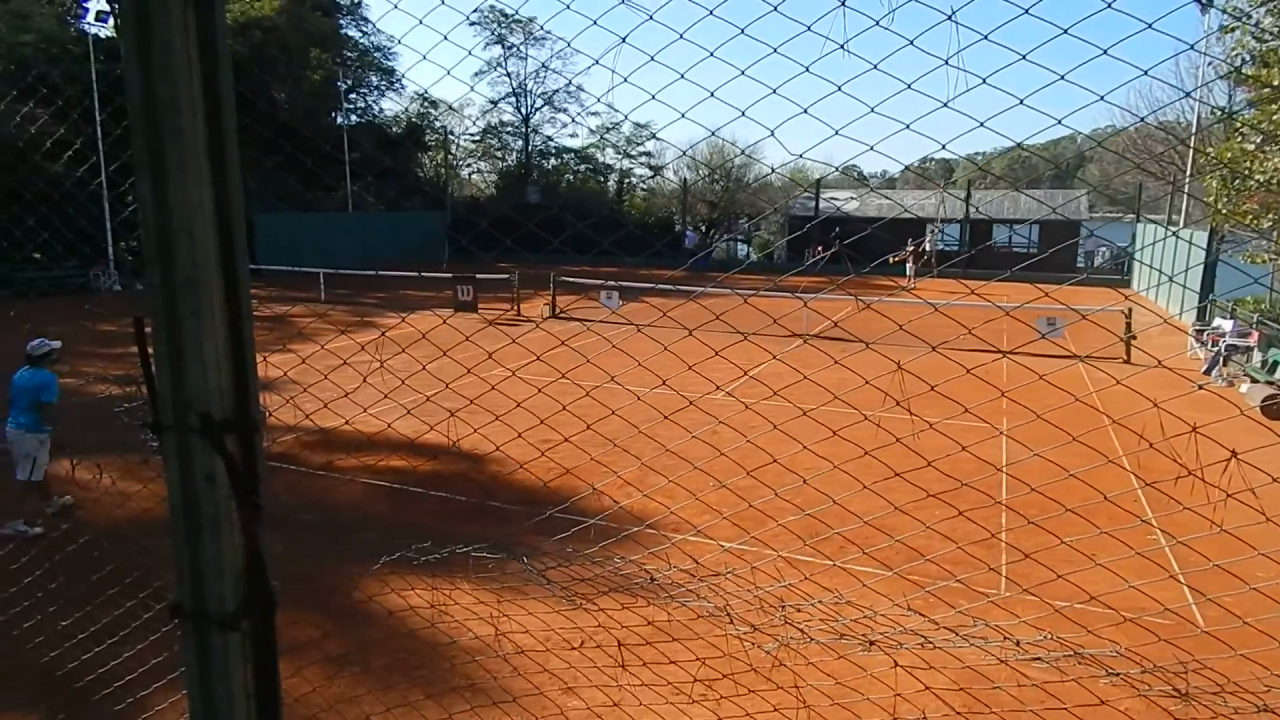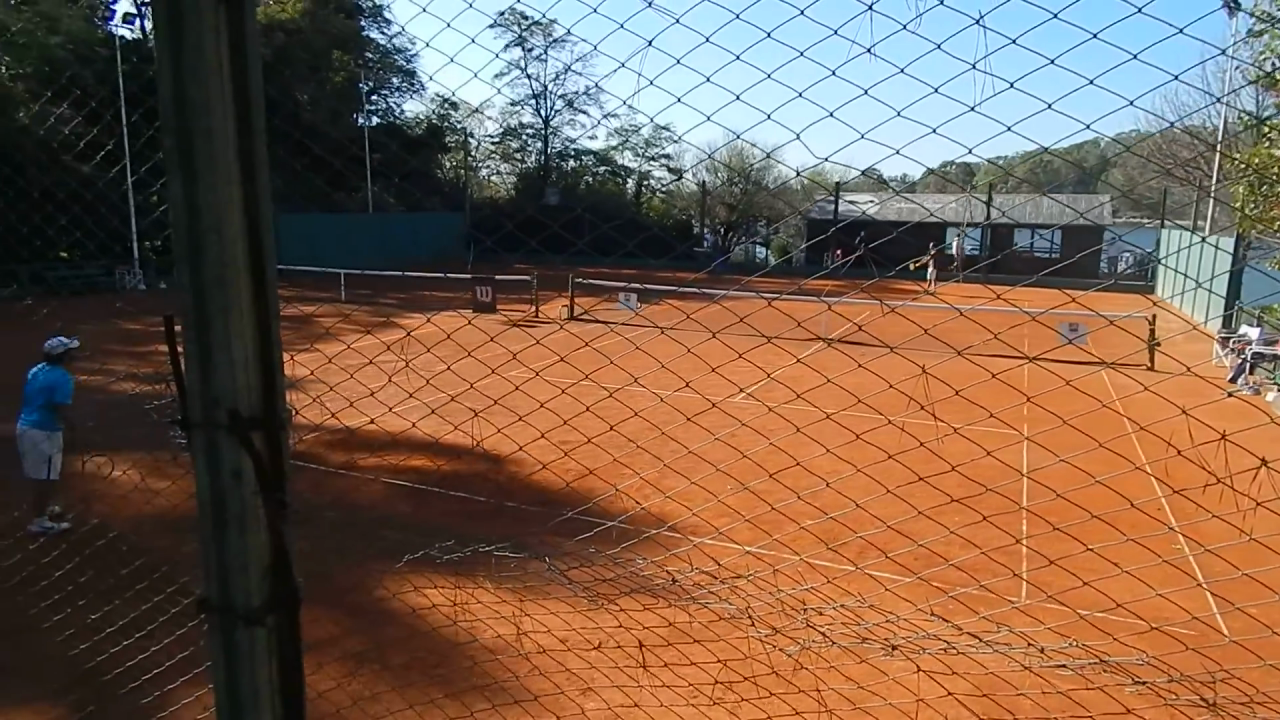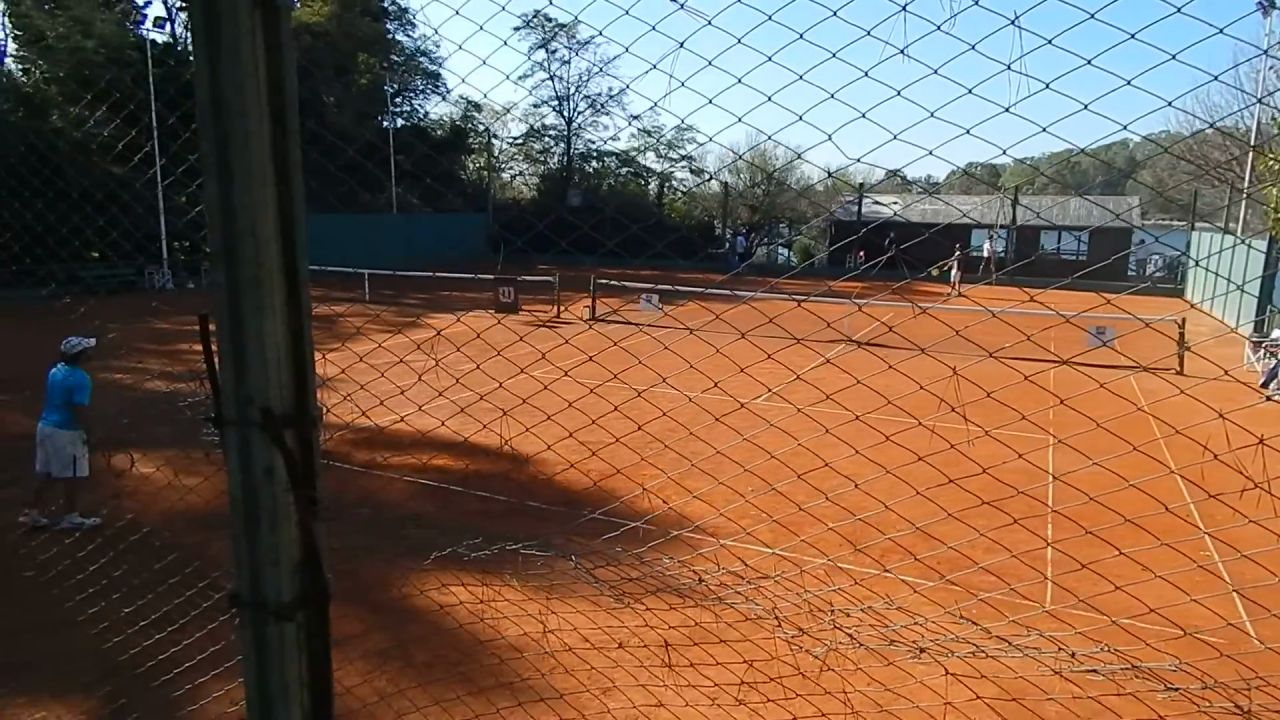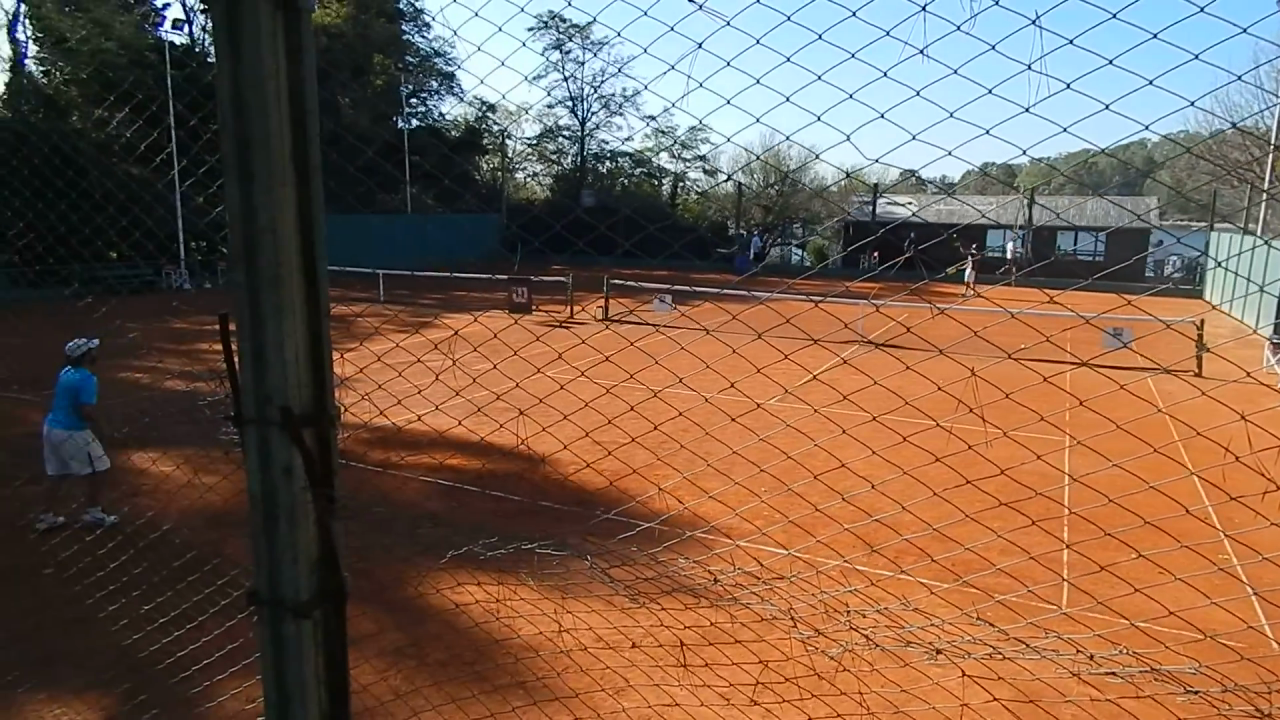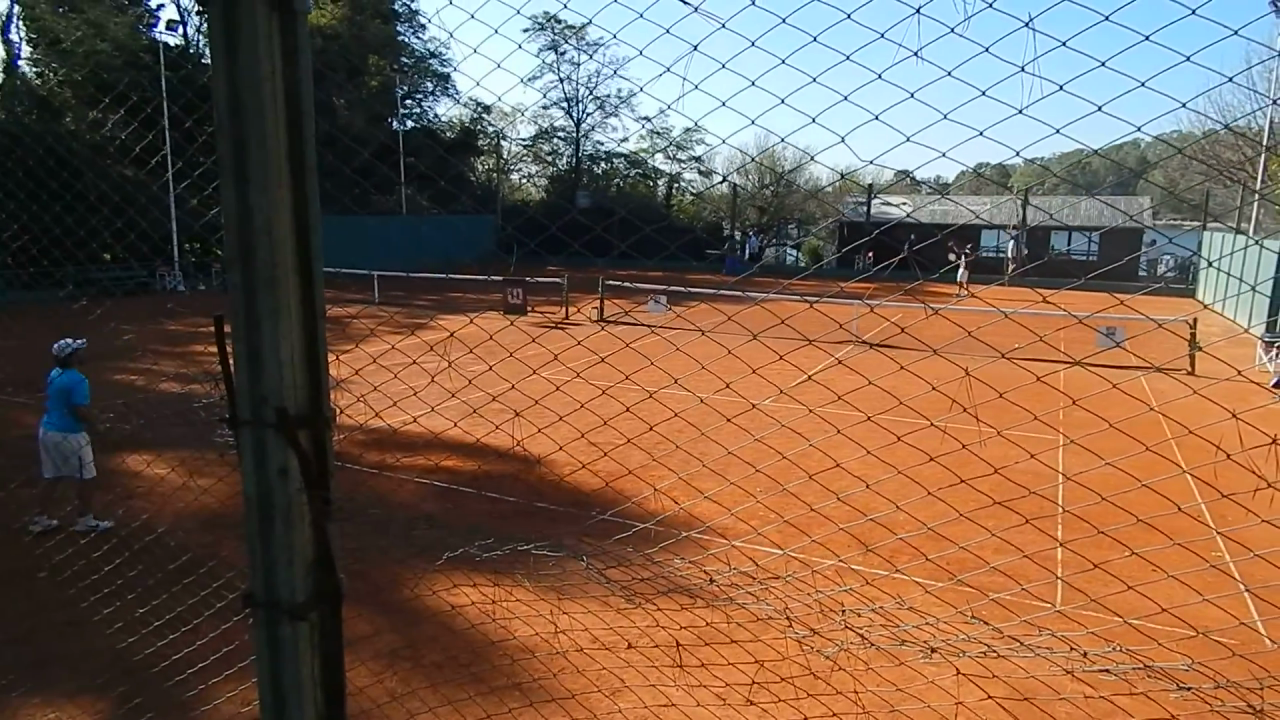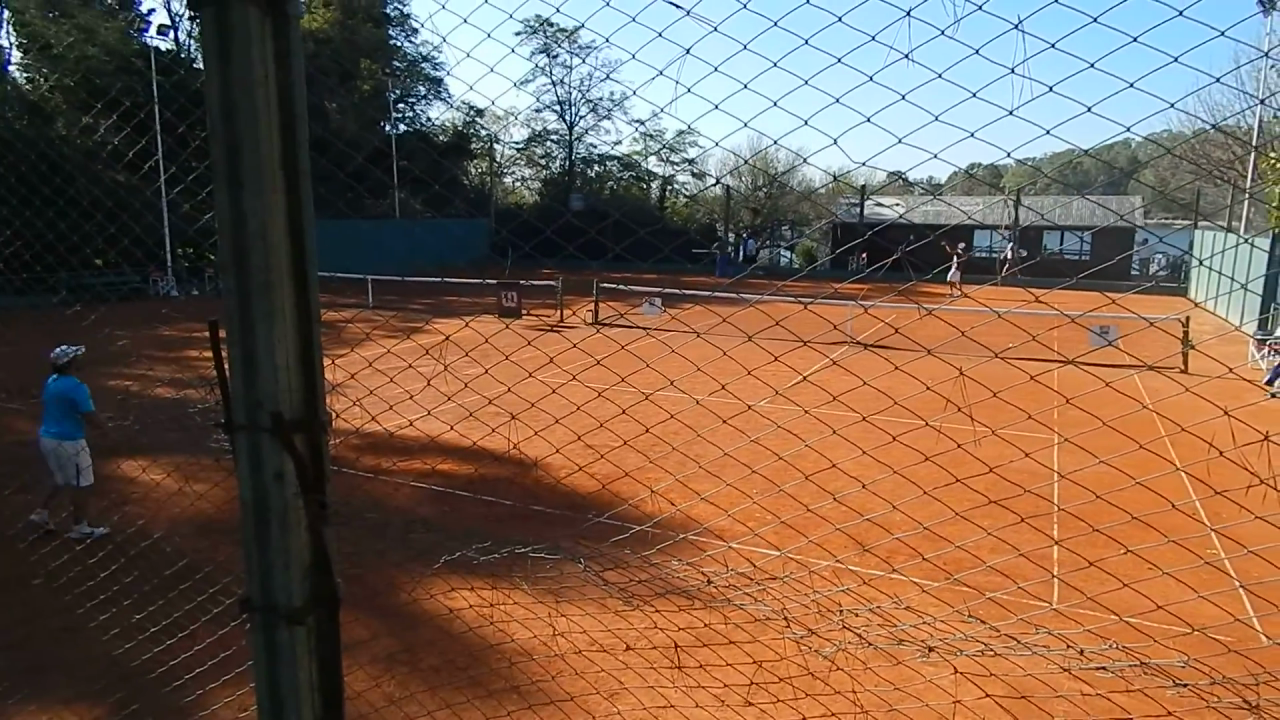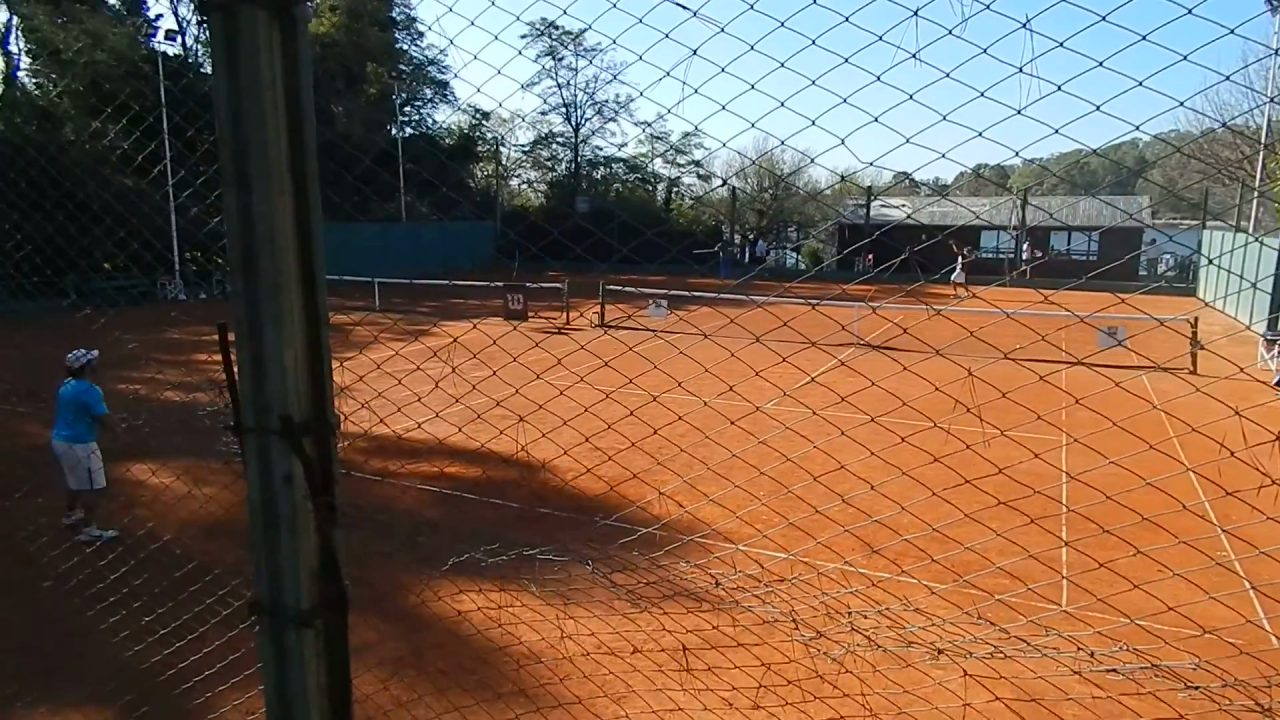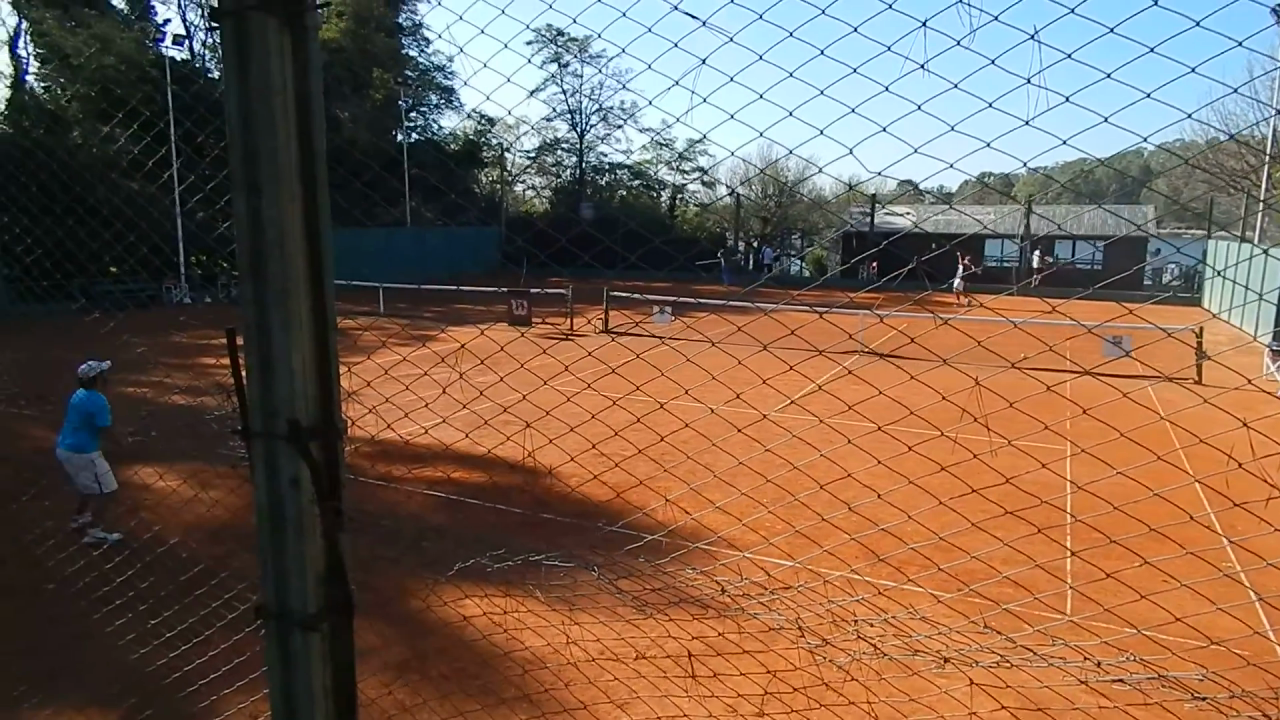
dt=0.2s
person 1, frame 1
left shoulder: (20, 374)
right shoulder: (48, 379)
left elbow: (12, 402)
right elbow: (47, 410)
right wrist: (53, 429)
left hip: (13, 429)
right hip: (32, 434)
left knee: (34, 473)
right knee: (28, 478)
left ankle: (52, 501)
right ankle: (17, 524)
person 1, frame 2
left shoulder: (37, 370)
right shoulder: (63, 378)
left elbow: (27, 399)
right elbow: (62, 411)
right wrist: (71, 429)
left hip: (24, 426)
right hip: (44, 432)
left knee: (37, 474)
right knee: (46, 477)
left ankle: (42, 508)
right ankle: (40, 521)
person 1, frame 3
left shoulder: (56, 370)
right shoulder: (81, 379)
left elbow: (55, 401)
right elbow: (80, 412)
right wrist: (88, 433)
left hip: (45, 426)
right hip: (65, 432)
left knee: (45, 473)
right knee: (74, 476)
left ankle: (32, 512)
right ankle: (71, 517)
person 1, frame 4
left shoulder: (66, 373)
right shoulder: (87, 379)
right elbow: (86, 412)
left wrist: (91, 420)
right wrist: (98, 426)
left hip: (51, 428)
right hip: (72, 433)
left knee: (57, 475)
right knee: (97, 469)
left ankle: (47, 516)
right ankle: (93, 512)
person 1, frame 5
left shoulder: (55, 374)
right shoulder: (78, 381)
right elbow: (82, 413)
left wrist: (87, 417)
right wrist: (94, 424)
left hip: (47, 431)
right hip: (69, 436)
left knee: (52, 477)
right knee: (85, 477)
left ankle: (41, 519)
right ankle: (85, 520)
person 1, frame 6
left shoulder: (52, 382)
right shoulder: (77, 388)
right elbow: (91, 419)
left wrist: (93, 418)
right wrist: (102, 424)
left hip: (48, 437)
right hip: (67, 442)
left knee: (61, 481)
right knee: (80, 484)
left ankle: (42, 513)
right ankle: (79, 527)
person 1, frame 7
left shoulder: (67, 385)
right shoulder: (90, 391)
right elbow: (104, 421)
left wrist: (104, 420)
right wrist: (115, 426)
left hip: (60, 440)
right hip: (78, 445)
left knee: (76, 483)
right knee: (93, 487)
left ankle: (71, 514)
right ankle: (89, 530)
person 1, frame 8
left shoulder: (80, 394)
right shoulder: (98, 402)
right elbow: (105, 433)
left hip: (65, 448)
right hip: (82, 453)
left knee: (89, 487)
right knee: (104, 490)
left ankle: (80, 518)
right ankle: (94, 533)
